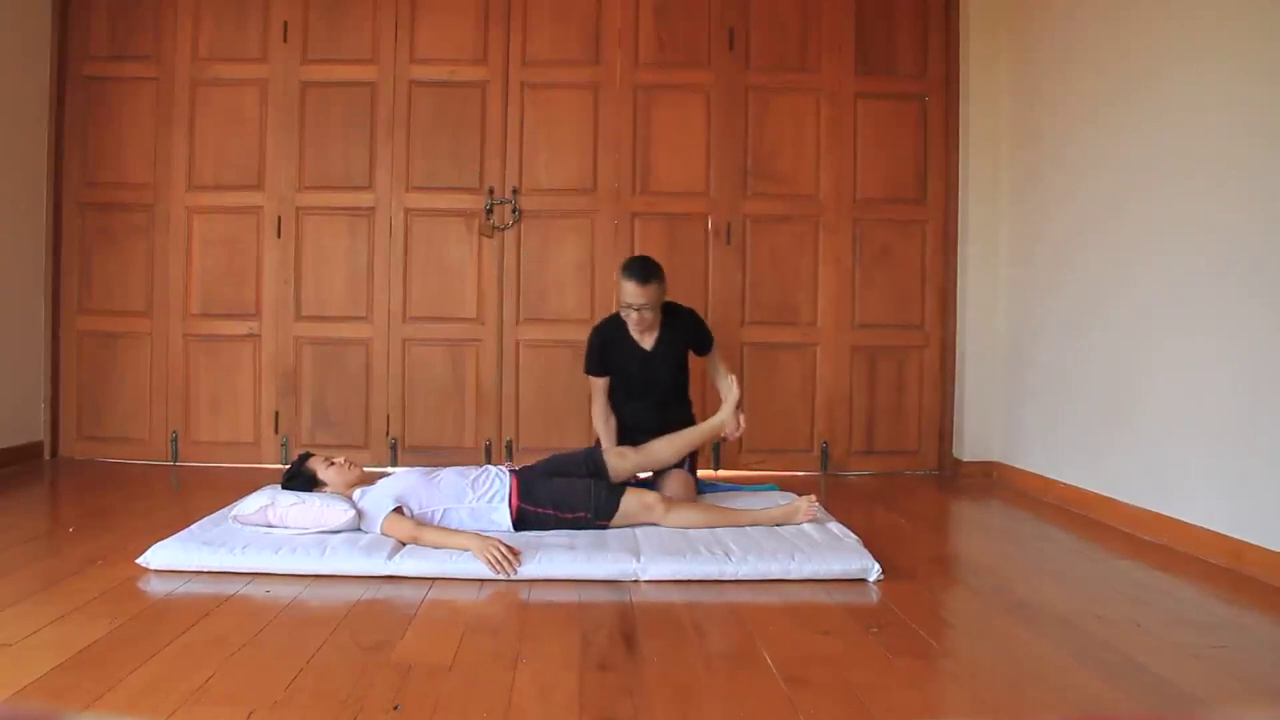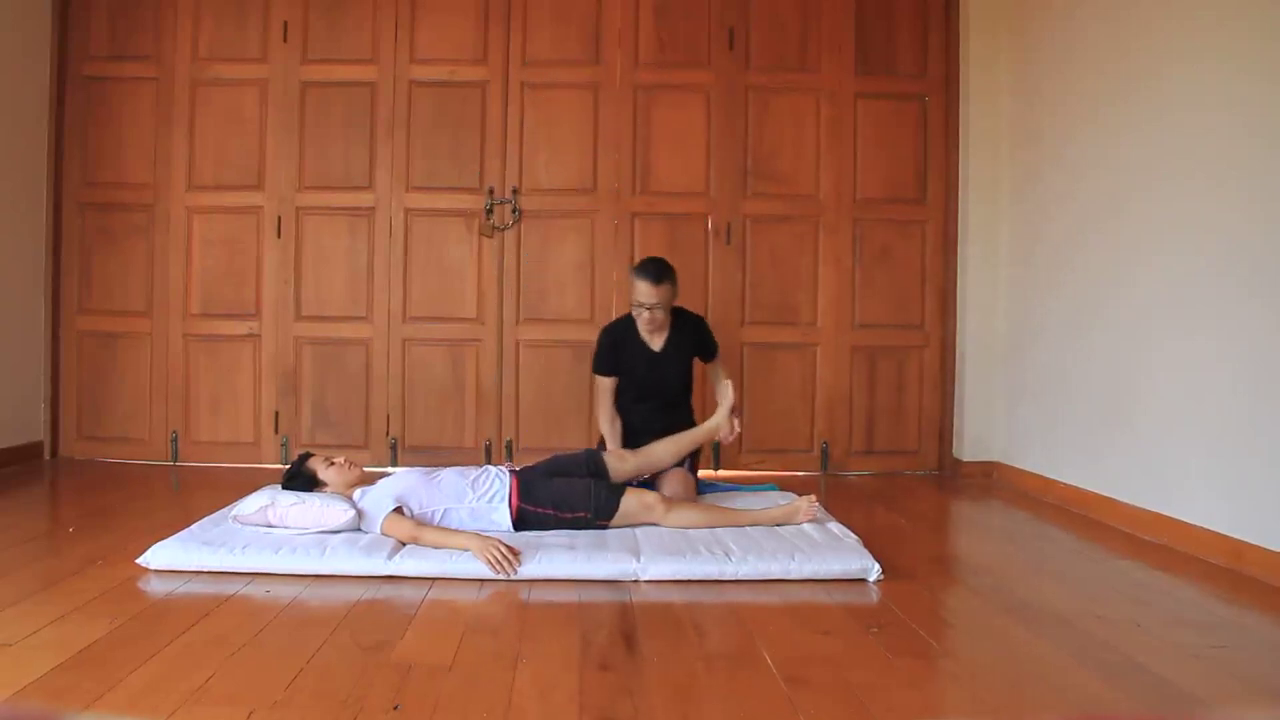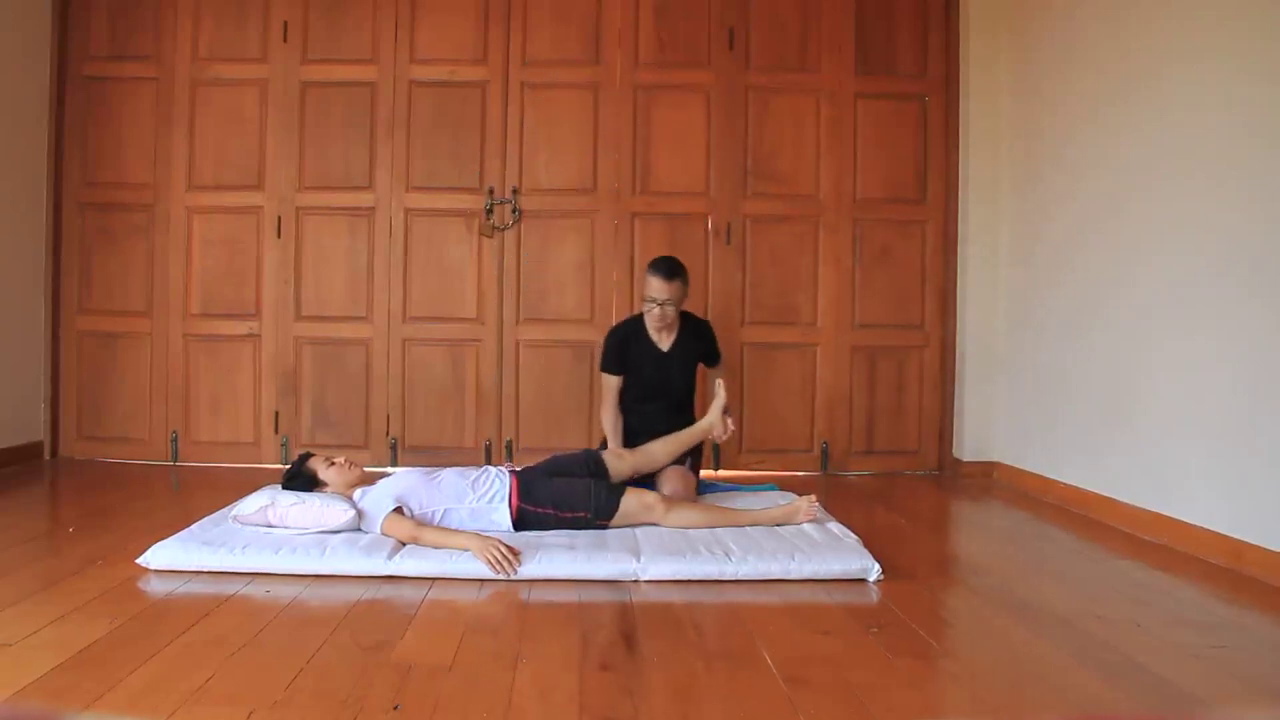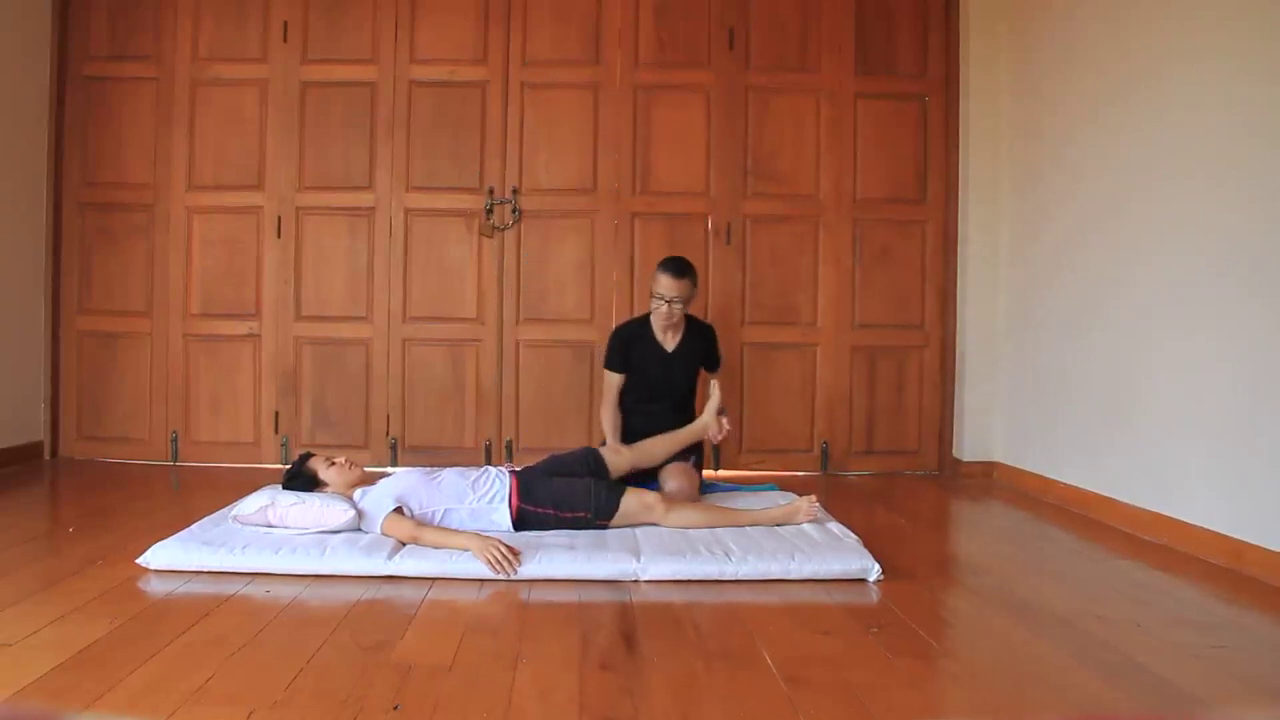
dt=0.1s
person 1, frame 1
left shoulder: (382, 484)
right shoulder: (370, 508)
right elbow: (416, 532)
right wrist: (474, 541)
left hip: (516, 480)
right hip: (518, 509)
left knee: (629, 456)
right knee: (651, 506)
left ankle: (717, 422)
right ankle: (773, 517)
person 1, frame 2
left shoulder: (382, 484)
right shoulder: (369, 507)
right elbow: (415, 532)
right wrist: (474, 541)
left hip: (515, 479)
right hip: (517, 509)
left knee: (628, 459)
right knee: (651, 506)
left ankle: (713, 425)
right ankle: (774, 518)
person 1, frame 3
left shoulder: (382, 482)
right shoulder: (370, 508)
right elbow: (415, 532)
right wrist: (474, 540)
left hip: (516, 480)
right hip: (519, 508)
left knee: (625, 458)
right knee: (651, 506)
left ankle: (707, 425)
right ankle: (774, 516)
person 1, frame 4
left shoulder: (382, 482)
right shoulder: (369, 507)
right elbow: (414, 532)
right wrist: (474, 541)
left hip: (515, 479)
right hip: (518, 508)
left knee: (622, 452)
right knee: (651, 506)
left ankle: (703, 425)
right ankle: (773, 517)
person 2, frame 1
left shoulder: (686, 322)
right shoulder: (604, 335)
left elbow: (713, 361)
right elbow: (600, 402)
left hip: (675, 426)
right hip: (623, 429)
left knee: (676, 495)
left ankle: (661, 481)
person 2, frame 2
left shoulder: (693, 327)
right shoulder: (613, 336)
left elbow: (715, 368)
right elbow: (606, 403)
left hip: (676, 431)
right hip: (626, 432)
left knee: (675, 494)
left ankle: (658, 480)
right ankle: (633, 482)
person 2, frame 3
left shoulder: (700, 332)
right shoulder: (621, 336)
left elbow: (716, 376)
right elbow: (610, 402)
right hip: (629, 435)
left knee: (674, 493)
left ankle: (655, 481)
right ankle: (640, 483)
person 2, frame 4
left shoulder: (703, 336)
right shoulder: (626, 335)
left elbow: (714, 381)
right elbow: (610, 399)
left wrist: (717, 416)
right hip: (630, 436)
left knee: (678, 490)
left ankle: (658, 480)
right ankle: (642, 481)
